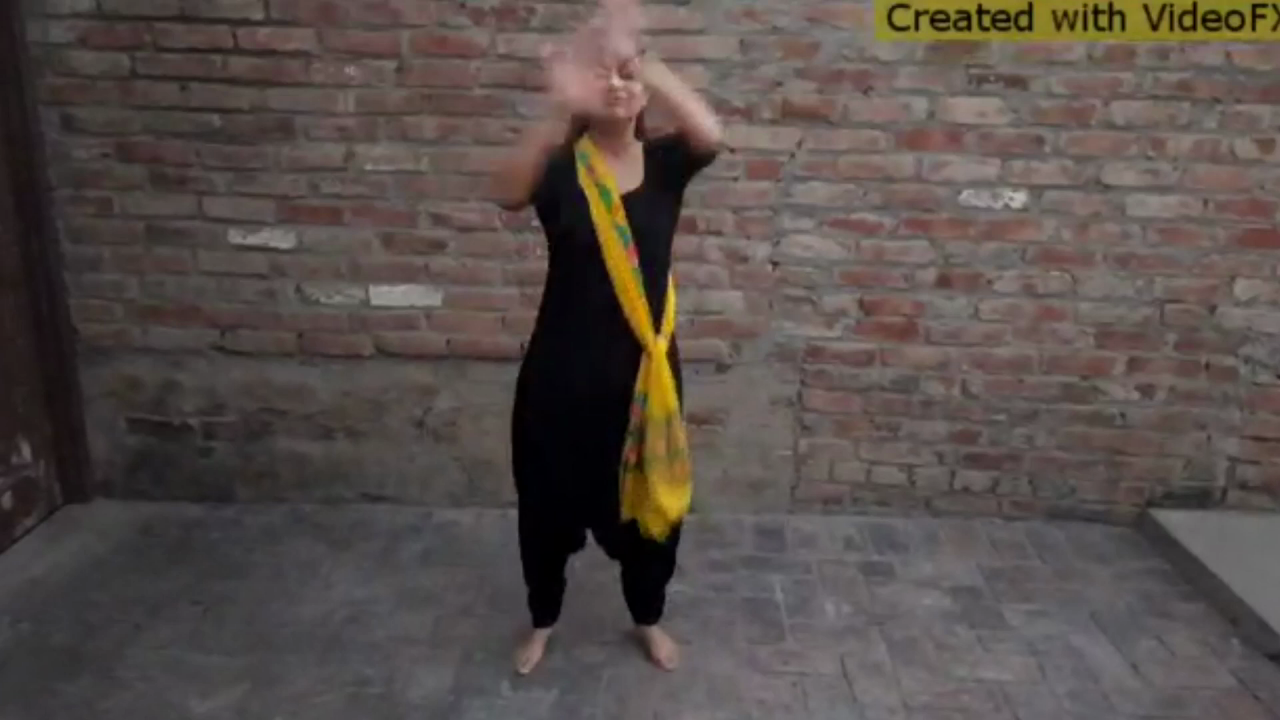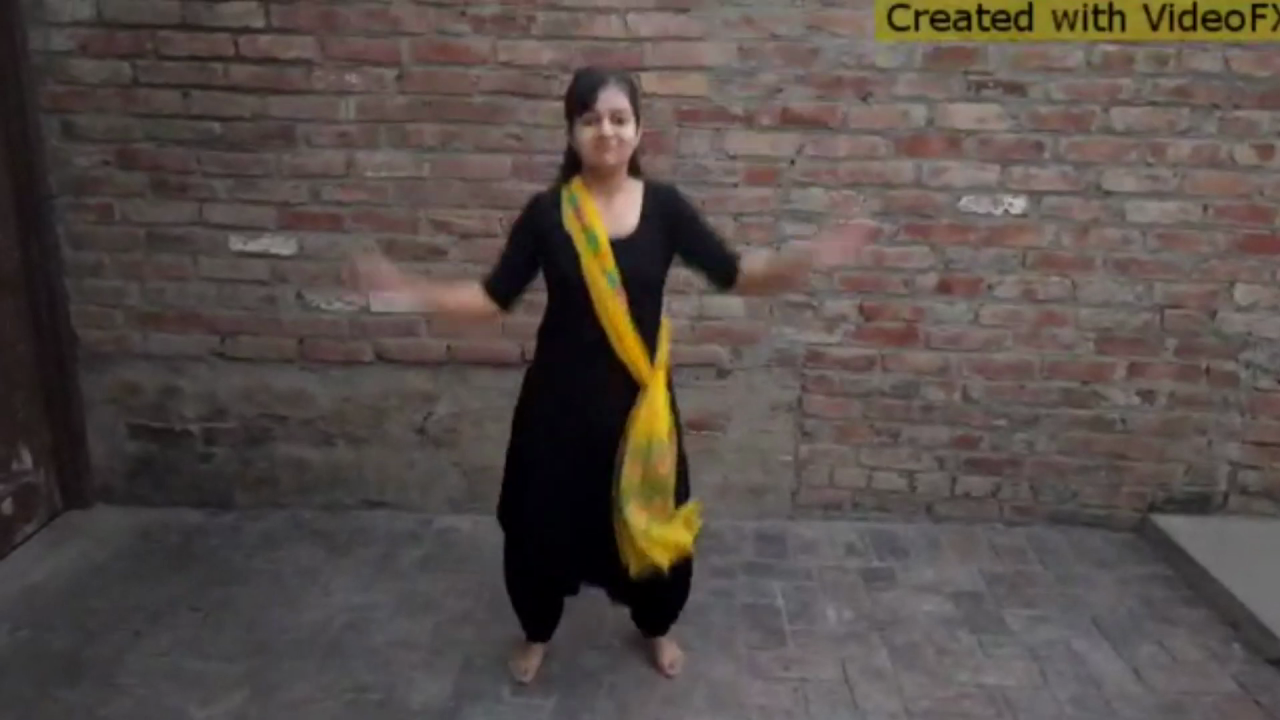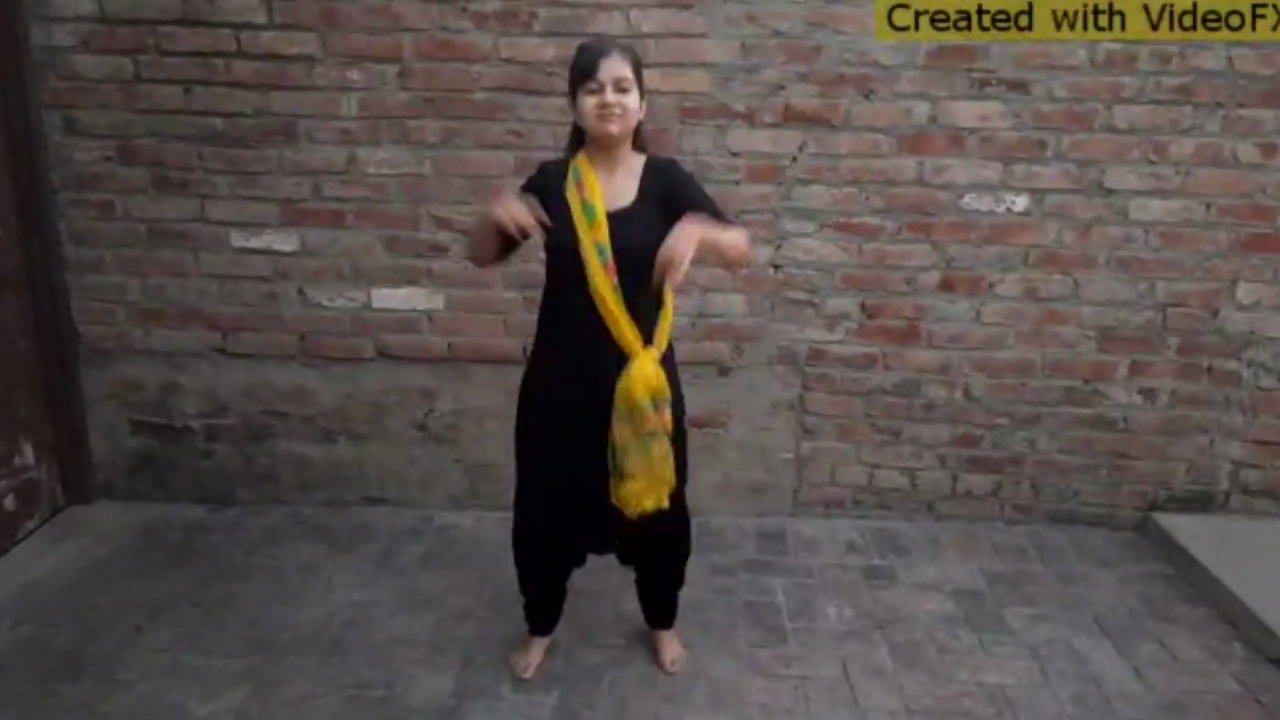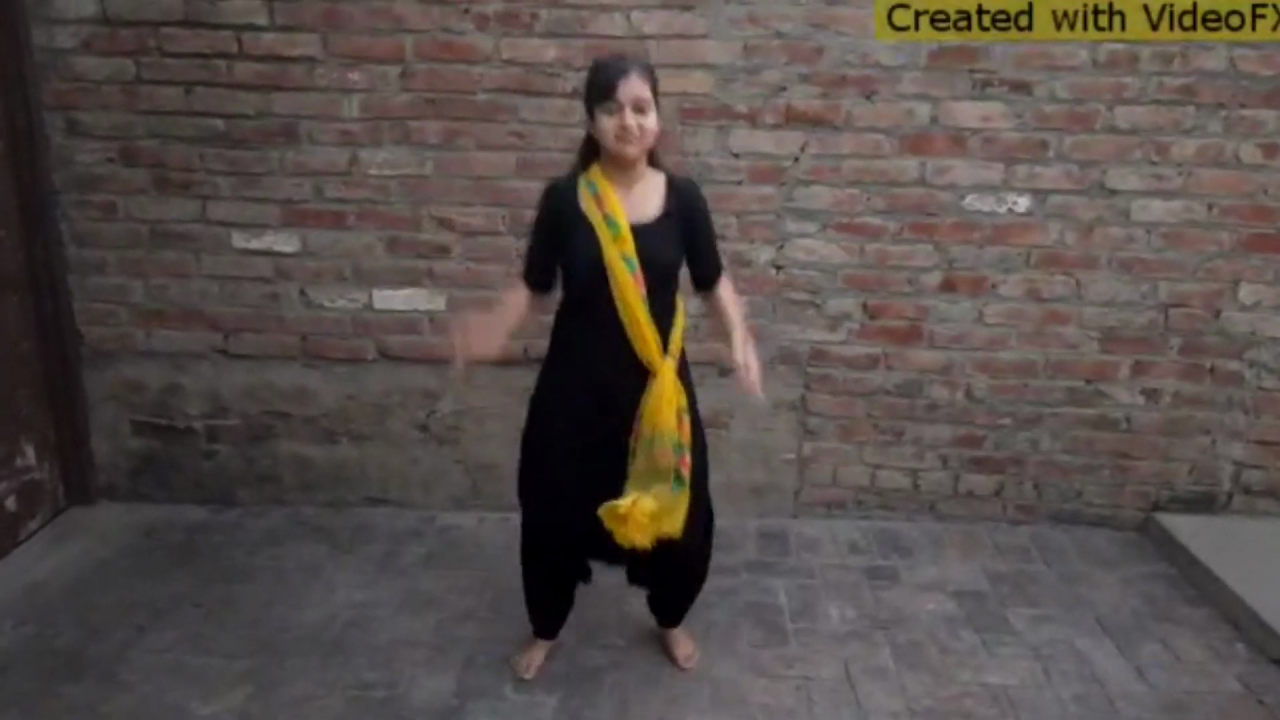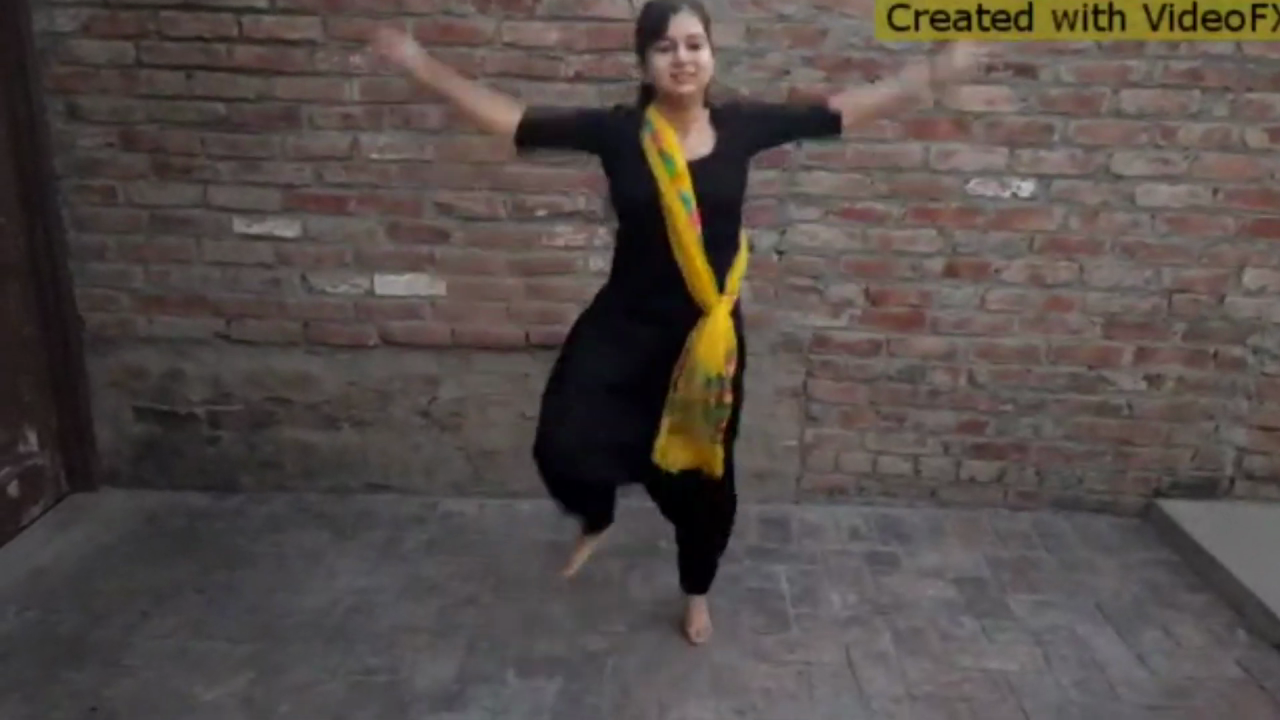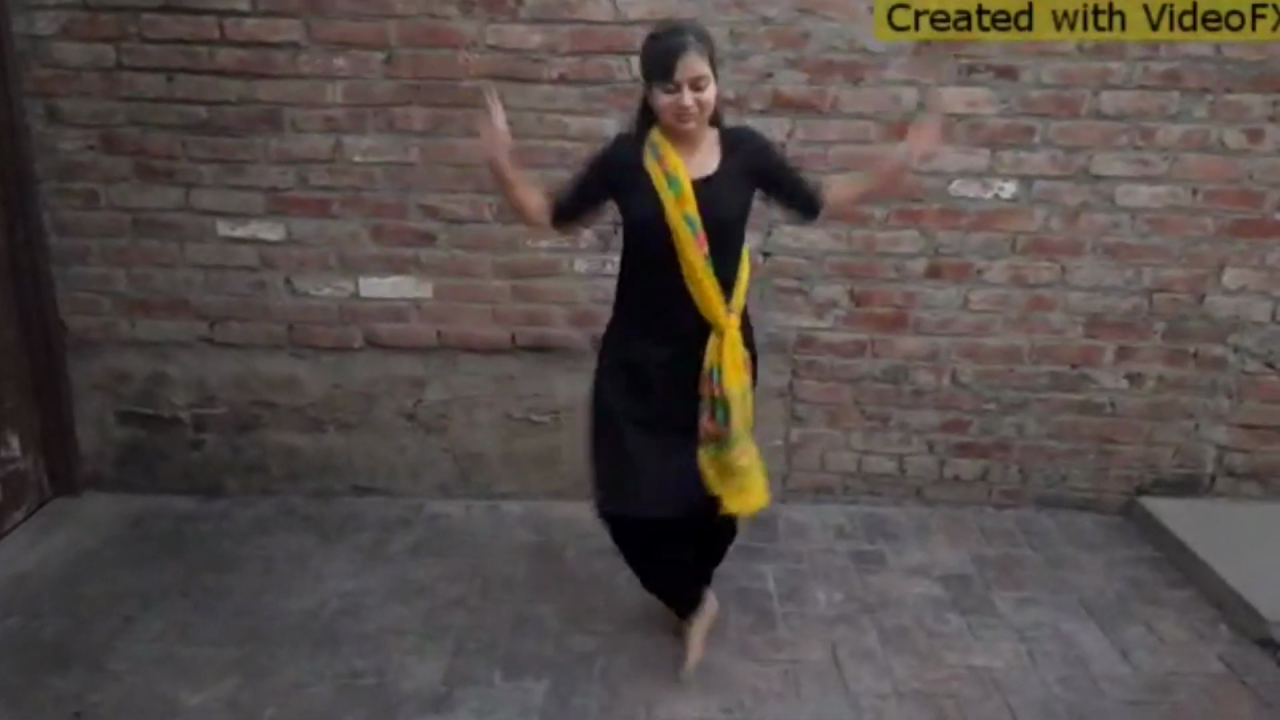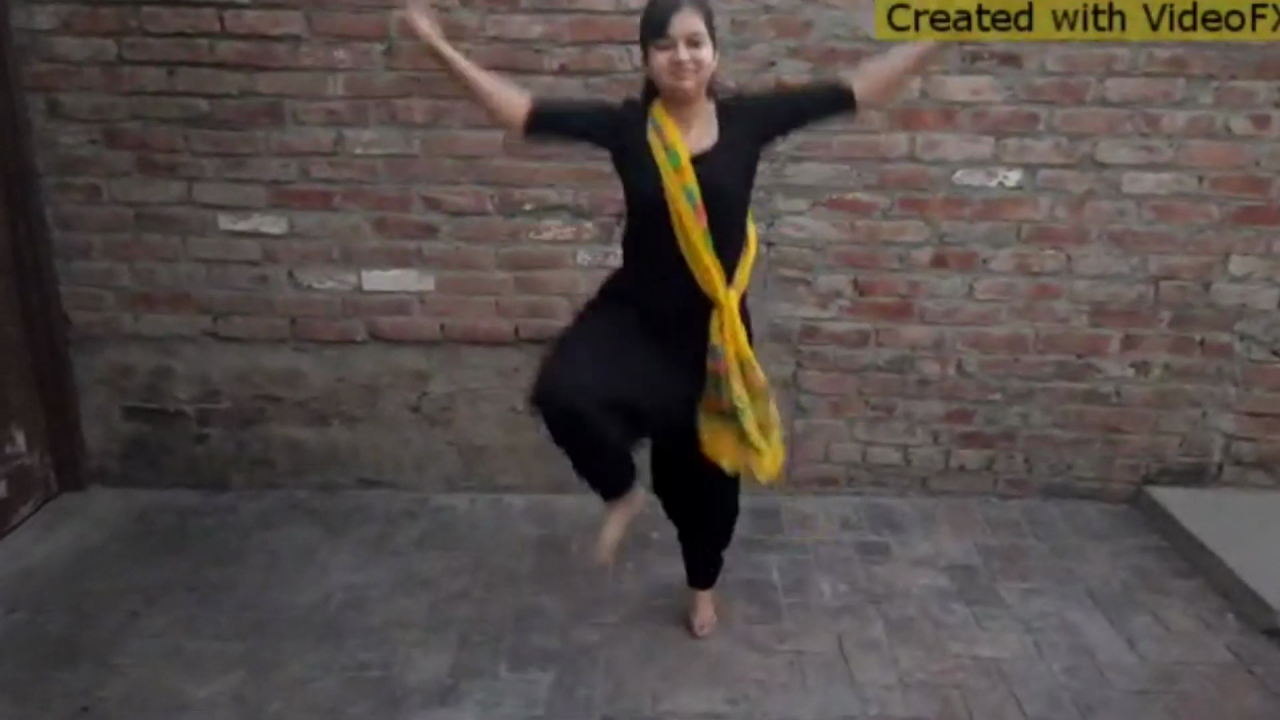
dt=0.3s
person 1, frame 1
left shoulder: (667, 161)
right shoulder: (555, 165)
left elbow: (711, 135)
right elbow: (508, 191)
left wrist: (648, 64)
right wrist: (563, 108)
left hip: (642, 366)
right hip: (563, 365)
left knee: (648, 497)
right knee: (549, 498)
left ankle: (648, 619)
right ankle: (542, 621)
person 1, frame 2
left shoulder: (665, 206)
right shoulder: (546, 212)
left elbow: (735, 274)
right elbow: (494, 294)
left wrist: (801, 263)
right wrist: (414, 292)
left hip: (639, 402)
right hip: (560, 399)
left knee: (657, 530)
right knee: (537, 532)
left ankle: (657, 628)
right ankle: (537, 634)
person 1, frame 3
left shoulder: (666, 179)
right shoulder: (550, 182)
left elbow: (741, 249)
right elbow: (485, 255)
left wrist: (698, 234)
right wrist: (497, 218)
left hip: (642, 376)
right hip: (560, 377)
left knee: (655, 505)
right knee: (546, 509)
left ankle: (662, 622)
right ankle: (540, 628)
person 1, frame 4
left shoulder: (682, 197)
right shoulder: (564, 199)
left elbow: (713, 282)
right elbow: (534, 284)
left wrist: (740, 342)
right wrist: (494, 328)
left hip: (658, 388)
right hip: (575, 389)
left knee: (683, 520)
right knee: (555, 518)
left ankle: (671, 620)
right ankle: (544, 631)
person 1, frame 5
left shoulder: (739, 123)
right shoulder: (616, 130)
left elbow: (836, 115)
right elbow: (519, 125)
left wrist: (925, 79)
right wrist: (431, 74)
left hip: (711, 330)
right hip: (627, 322)
left knee: (706, 466)
right knee: (568, 441)
left ankle: (696, 591)
right ankle: (594, 518)
person 1, frame 6
left shoulder: (745, 149)
right shoulder: (625, 159)
left elbow: (816, 202)
right elbow: (549, 214)
left wrist: (897, 163)
right wrist: (501, 161)
left hip: (719, 351)
right hip: (640, 352)
left knee: (716, 489)
right knee: (637, 492)
left ankle: (693, 594)
right ankle: (694, 599)
person 1, frame 7
left shoulder: (749, 118)
right shoulder: (624, 126)
left elbow: (855, 92)
right elbow: (523, 113)
left hip: (714, 323)
right hip: (632, 315)
left knee: (707, 464)
right knee: (566, 394)
left ankle: (702, 584)
right ankle: (619, 490)
